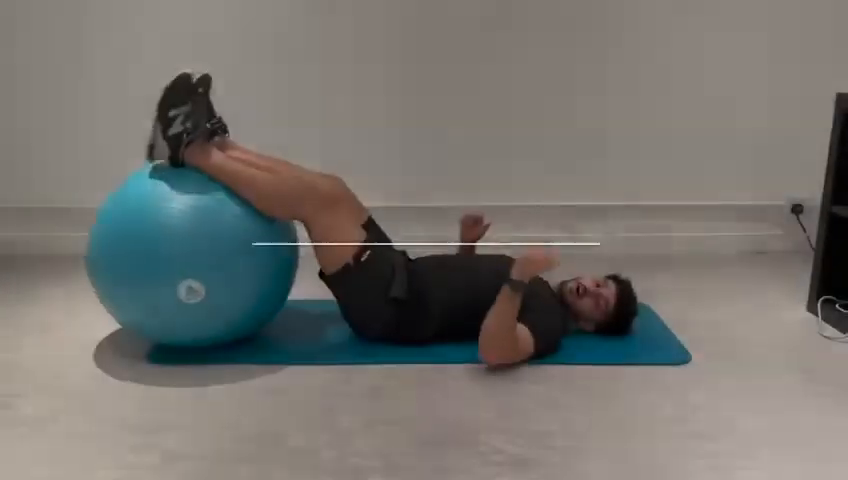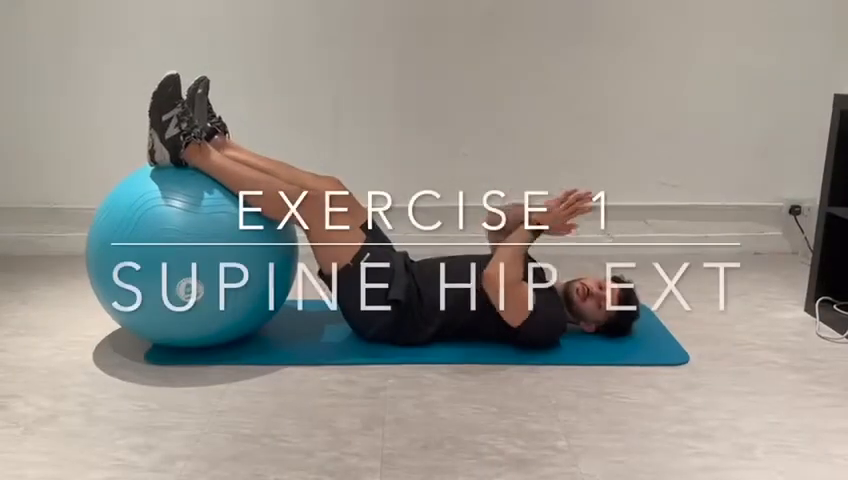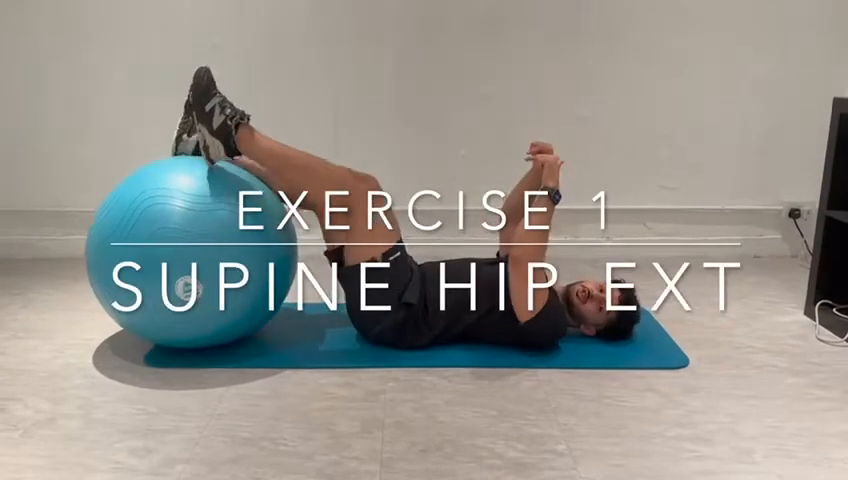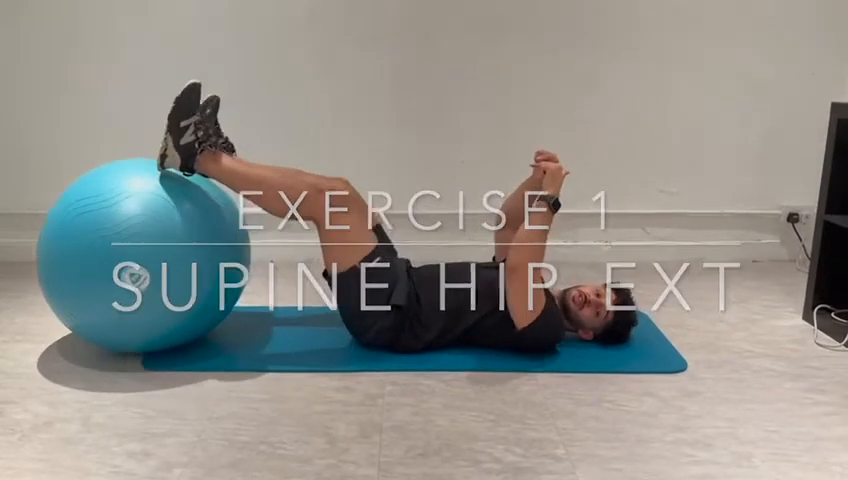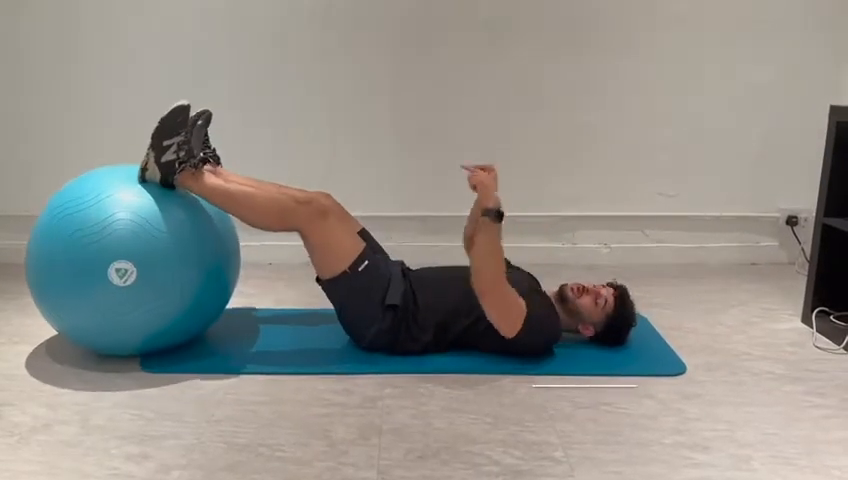
dt=1s
person 1, frame 1
left shoulder: (548, 324)
right shoulder: (538, 293)
left elbow: (493, 351)
left wrist: (518, 282)
right wrist: (468, 241)
left hip: (391, 309)
right hip: (401, 277)
left knee: (319, 198)
right knee: (327, 188)
left ankle: (190, 151)
right ankle: (215, 143)
person 1, frame 2
left shoulder: (546, 322)
right shoulder: (537, 280)
left elbow: (494, 281)
right elbow: (498, 227)
left wrist: (538, 222)
right wrist: (544, 214)
left hip: (392, 311)
right hip: (401, 280)
left knee: (316, 202)
right knee: (328, 190)
left ankle: (187, 149)
right ankle: (213, 140)
person 1, frame 3
left shoulder: (548, 324)
right shoulder: (538, 291)
left elbow: (525, 258)
right elbow: (511, 222)
left wrist: (550, 194)
right wrist: (535, 174)
left hip: (394, 313)
right hip: (399, 293)
left knee: (362, 189)
right knee: (329, 192)
left ankle: (235, 135)
right ankle: (223, 143)
person 1, frame 4
left shoulder: (544, 328)
right shoulder: (535, 293)
left elbow: (518, 264)
right elbow: (507, 227)
left wrist: (550, 200)
right wrist: (537, 180)
left hip: (388, 315)
right hip: (398, 287)
left knee: (328, 197)
right knee: (336, 190)
left ankle: (200, 156)
right ankle: (220, 156)
person 1, frame 5
left shoulder: (538, 330)
right shoulder: (534, 293)
left elbow: (482, 285)
right elbow: (473, 243)
left wrist: (492, 209)
right wrist: (483, 205)
left hip: (388, 320)
right hip: (397, 289)
left knee: (311, 210)
right knee: (318, 202)
left ankle: (181, 173)
right ankle: (209, 169)
